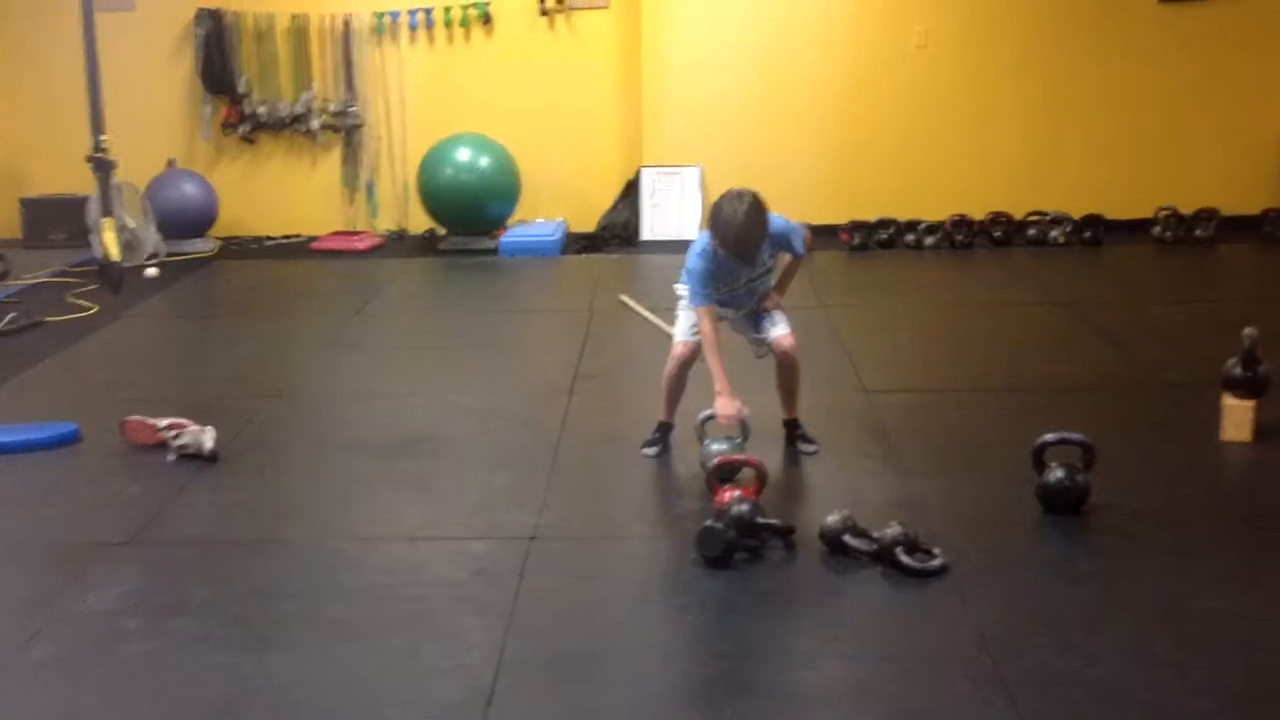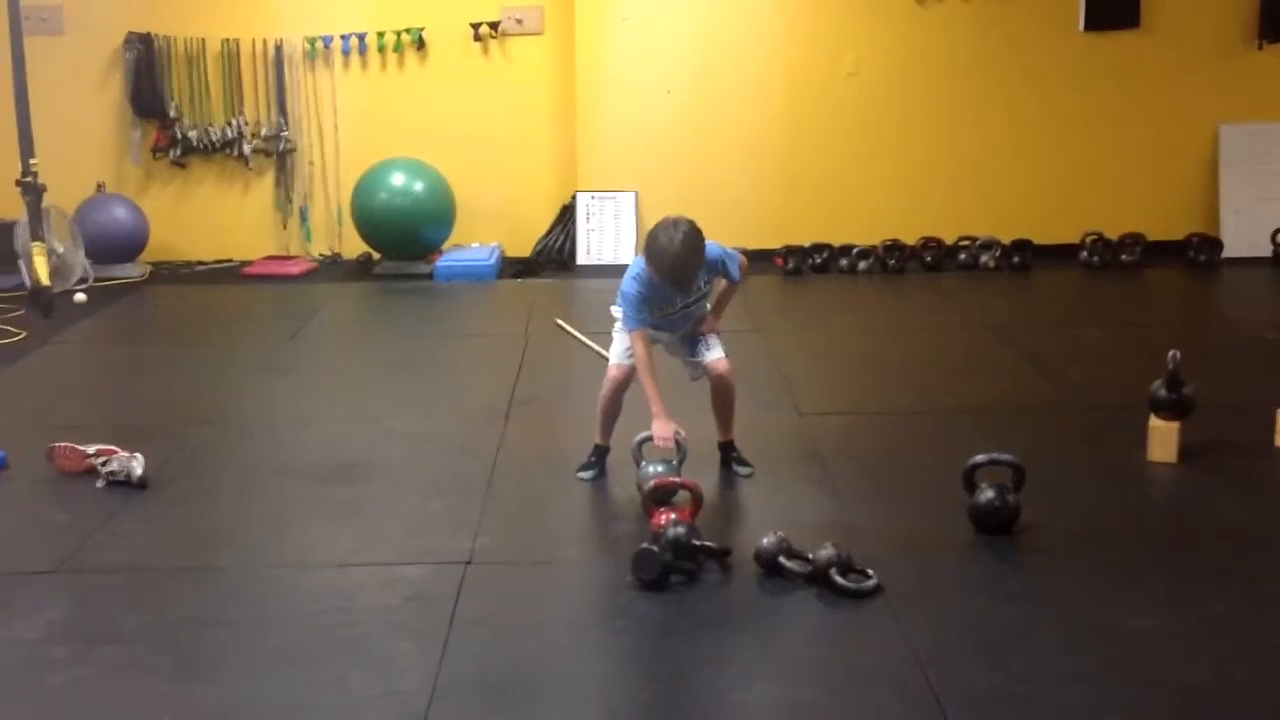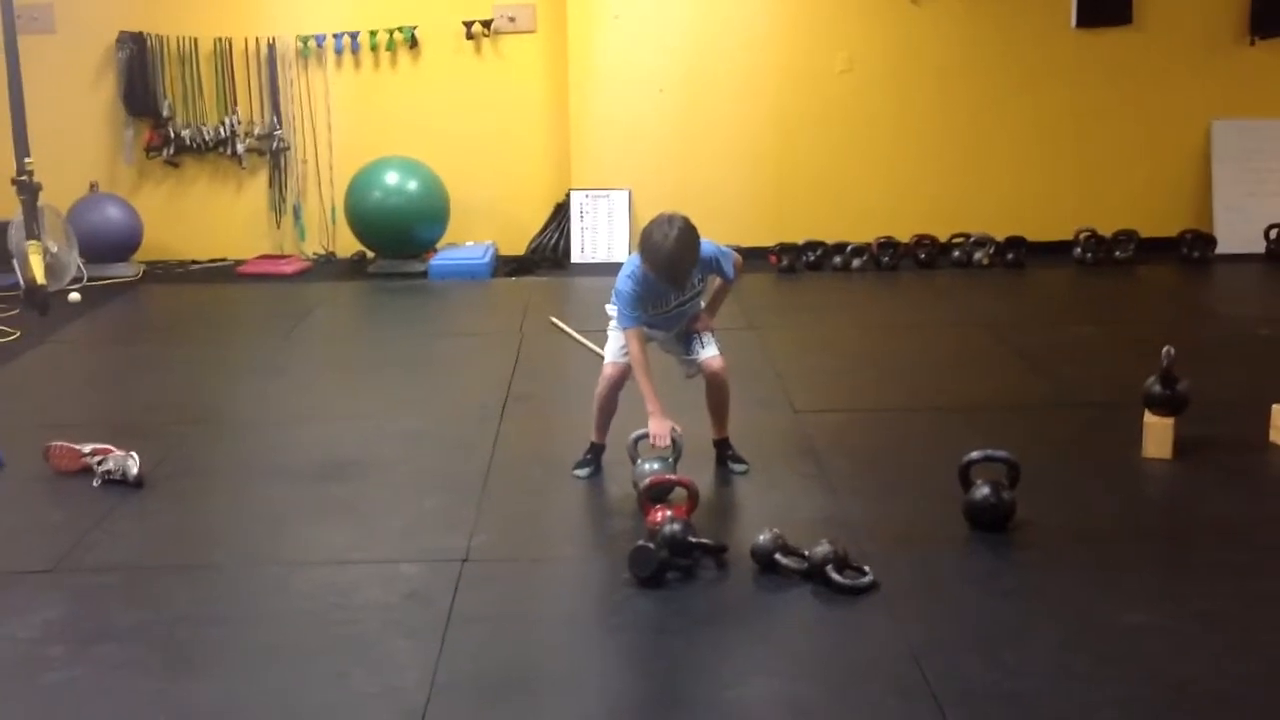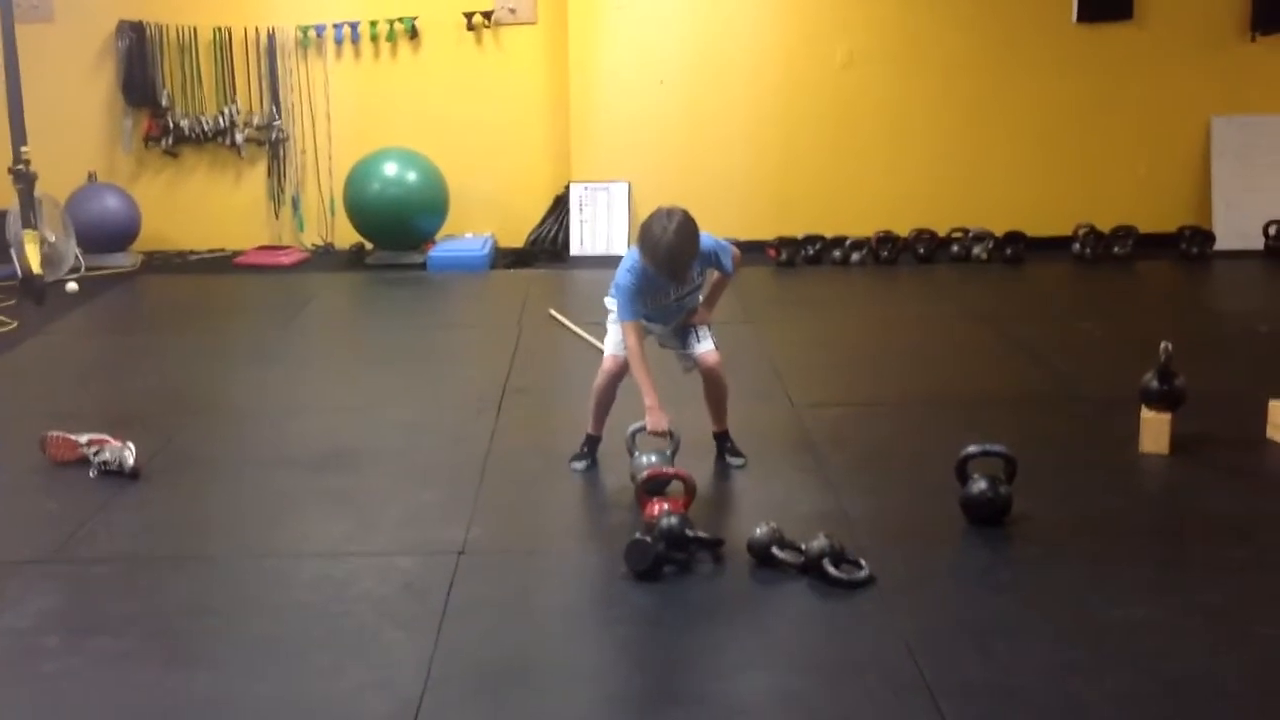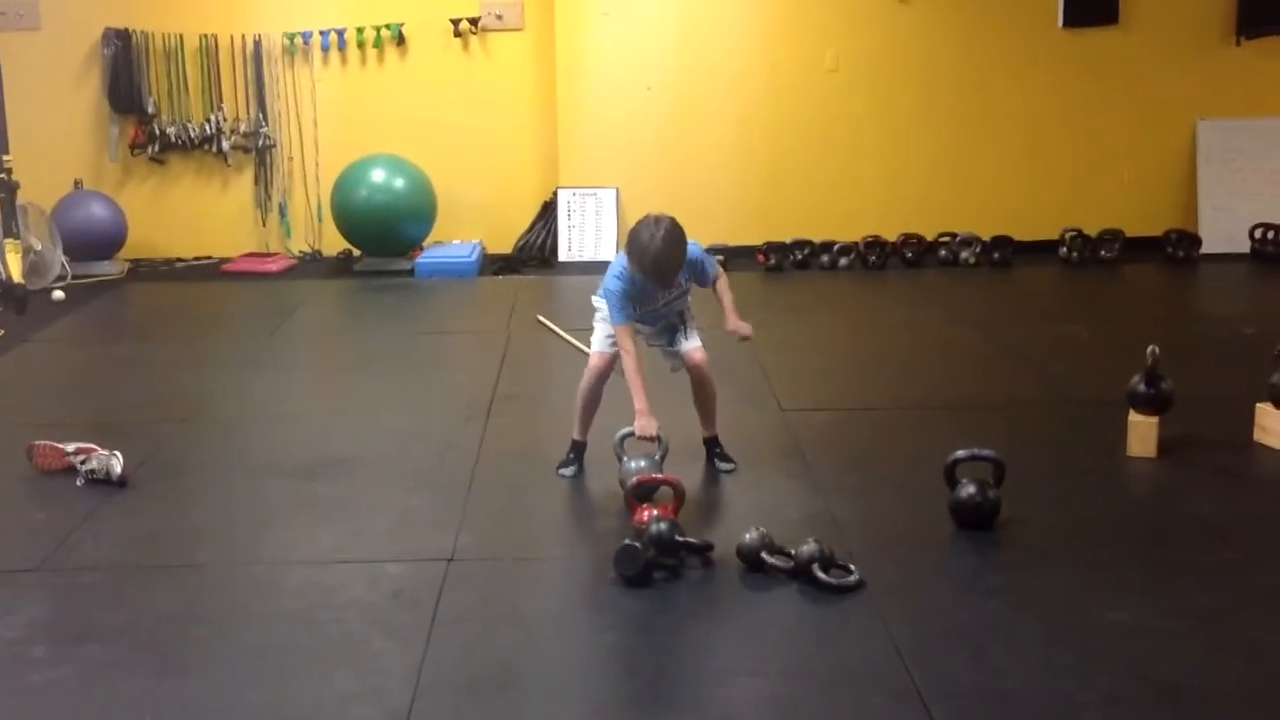
dt=0.5s
person 1, frame 1
left shoulder: (777, 229)
right shoulder: (700, 257)
left elbow: (804, 239)
right elbow: (707, 324)
left wrist: (778, 291)
right wrist: (723, 392)
left hip: (756, 298)
right hip: (704, 300)
left knee: (786, 348)
right knee: (681, 354)
left ankle: (792, 425)
right ankle: (663, 428)
person 1, frame 2
left shoulder: (713, 255)
right shoulder: (635, 282)
left elbow: (741, 266)
right elbow: (641, 348)
left wrist: (715, 314)
right wrist: (659, 415)
left hip: (691, 322)
right hip: (640, 323)
left knee: (722, 372)
right knee: (616, 377)
left ankle: (727, 448)
right ankle: (600, 451)
person 1, frame 3
left shoulder: (707, 253)
right shoulder: (630, 279)
left elbow: (735, 263)
right elbow: (635, 347)
left wrist: (709, 312)
right wrist: (655, 412)
left hip: (685, 320)
right hip: (634, 321)
left knee: (716, 370)
right knee: (612, 375)
left ankle: (722, 445)
right ankle: (596, 448)
person 1, frame 4
left shoulder: (706, 247)
right shoulder: (630, 272)
left elbow: (734, 258)
right elbow: (632, 341)
left wrist: (707, 306)
right wrist: (652, 406)
left hip: (683, 313)
right hip: (633, 313)
left knee: (711, 364)
right knee: (612, 367)
left ankle: (722, 438)
right ankle: (591, 440)
person 1, frame 5
left shoulder: (692, 256)
right shoulder: (619, 276)
left elbow: (717, 276)
right elbow: (628, 348)
left wrist: (731, 318)
right wrist: (643, 411)
left hip: (670, 314)
right hip: (619, 314)
left knee: (698, 363)
right knee: (598, 367)
left ankle: (713, 443)
right ankle: (577, 446)
